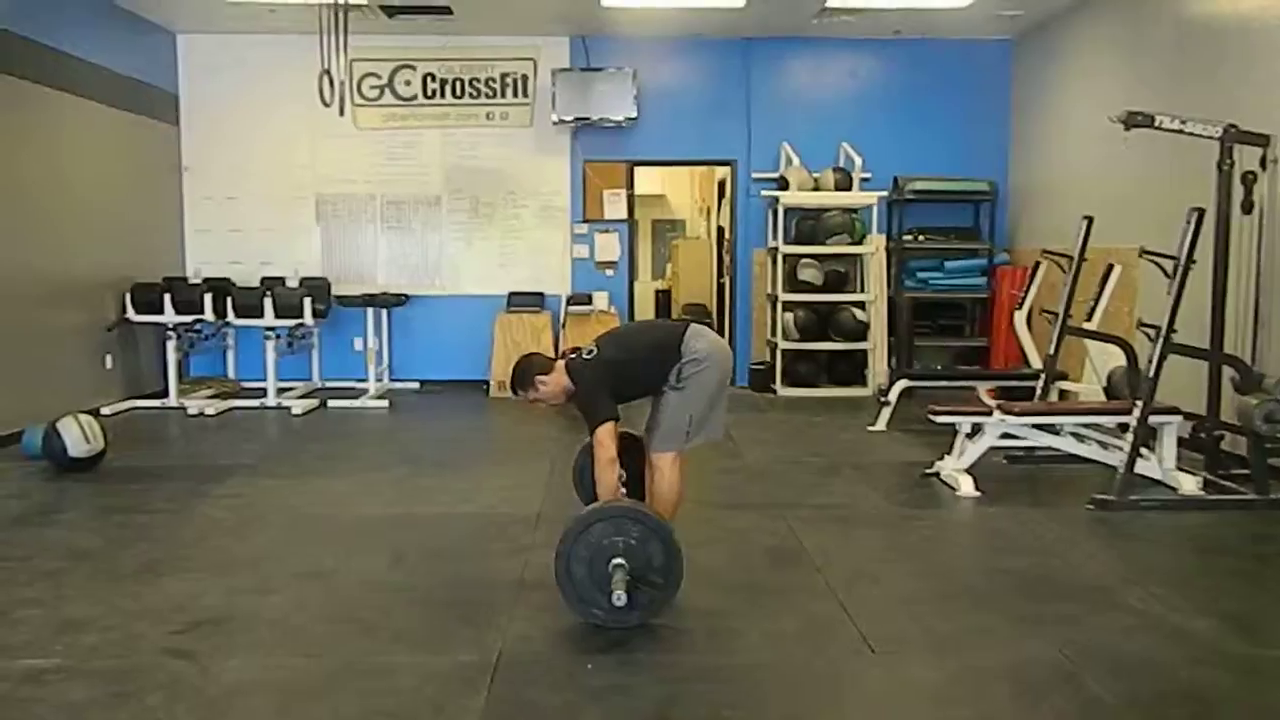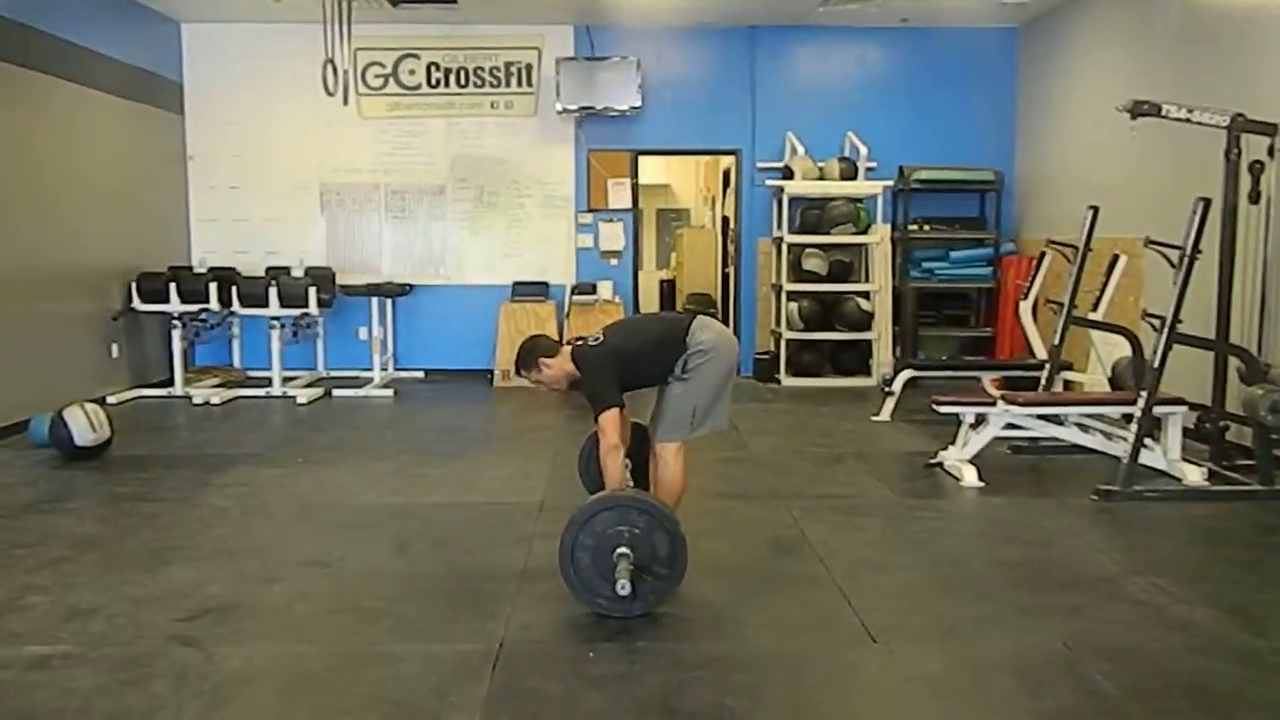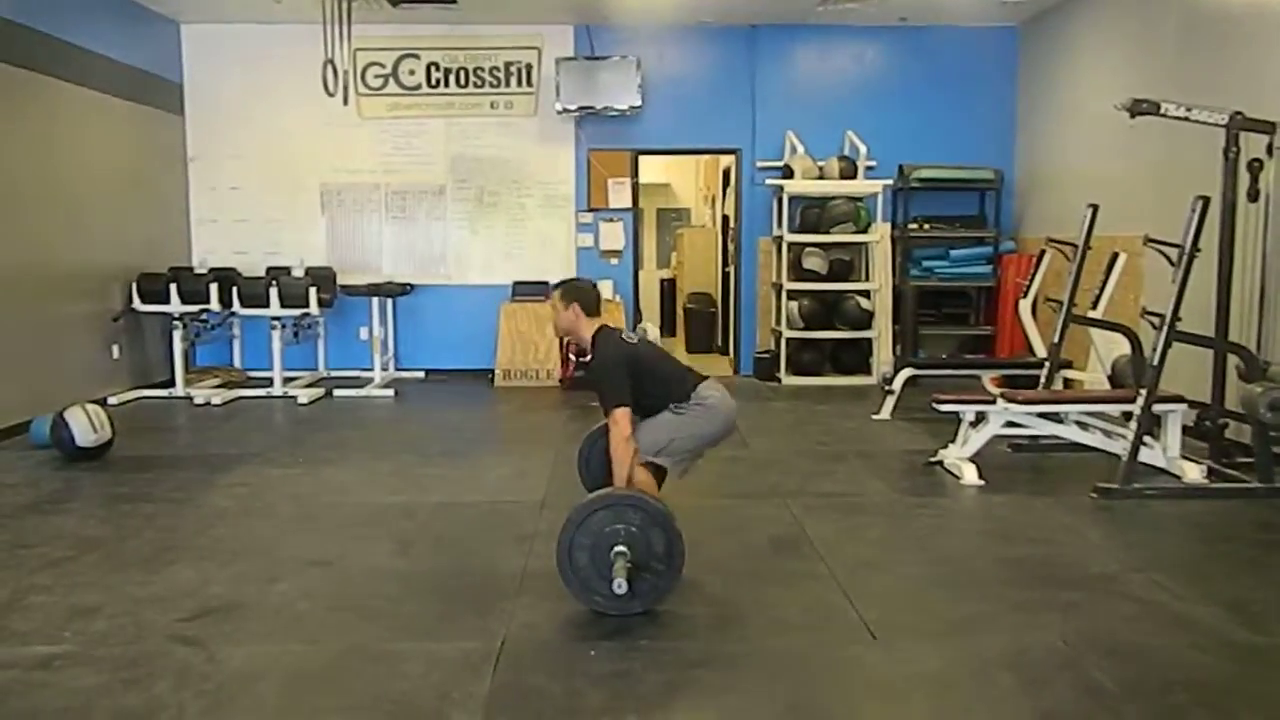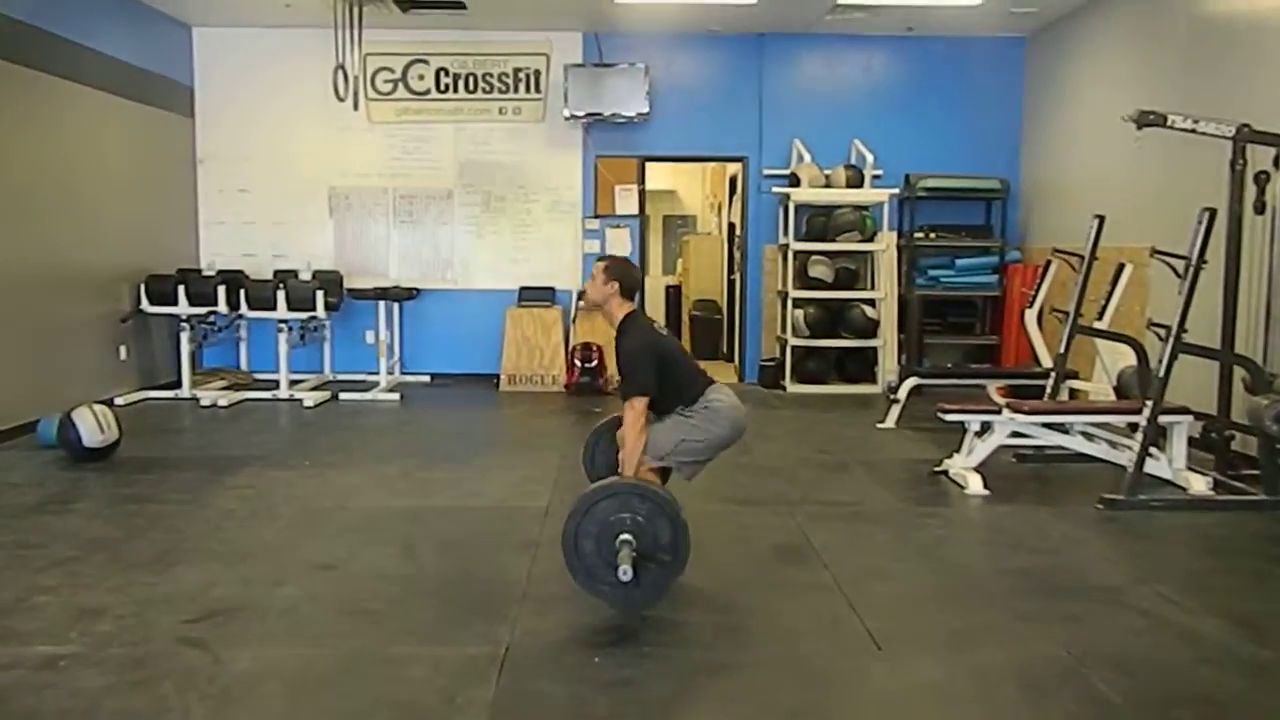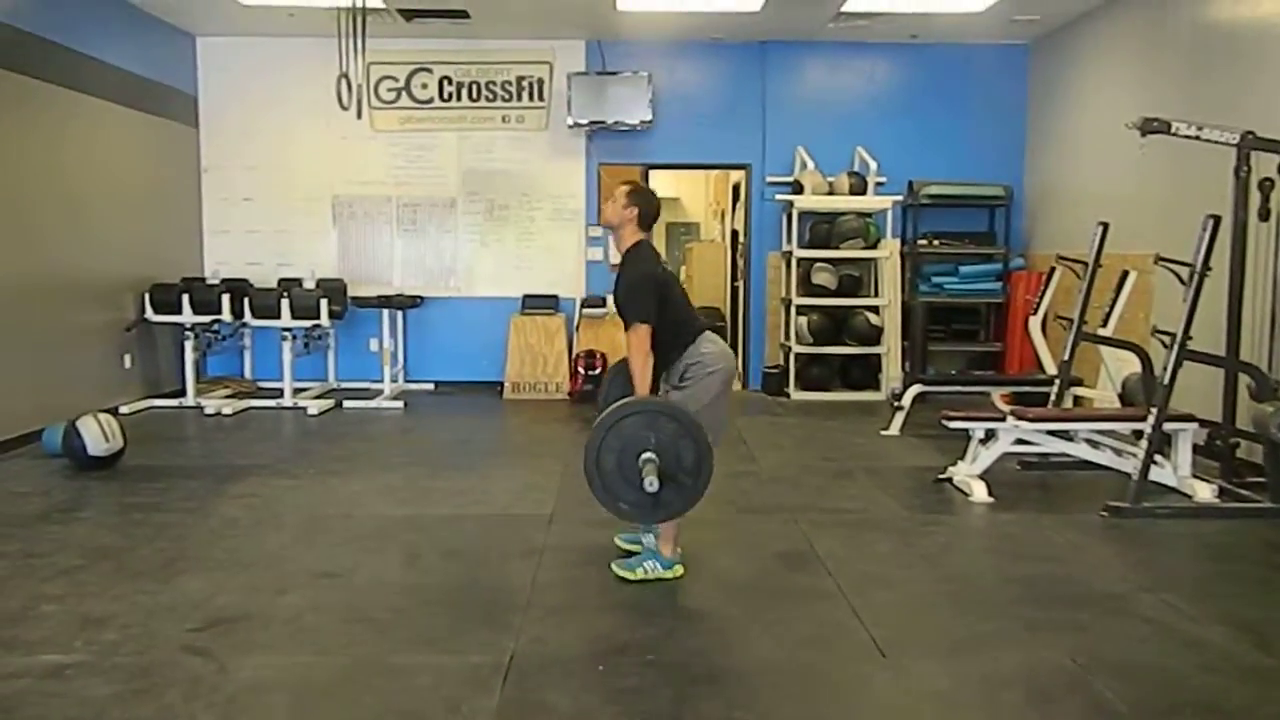
dt=0.5s
person 1, frame 1
left shoulder: (588, 382)
right shoulder: (582, 367)
left elbow: (606, 456)
right elbow: (607, 426)
right wrist: (612, 485)
left hip: (699, 355)
right hip: (698, 347)
left knee: (663, 453)
right knee: (656, 446)
person 1, frame 2
left shoulder: (593, 369)
right shoulder: (590, 355)
left elbow: (610, 442)
right elbow: (618, 413)
right wrist: (619, 473)
left hip: (706, 347)
right hip: (706, 340)
left knee: (667, 444)
right knee: (661, 438)
person 1, frame 3
left shoulder: (606, 357)
right shoulder: (611, 341)
left elbow: (622, 431)
left hip: (706, 409)
right hip: (701, 401)
left knee: (629, 456)
person 1, frame 4
left shoulder: (635, 342)
right shoulder: (637, 330)
left elbow: (636, 417)
right wrist: (628, 436)
left hip: (715, 413)
right hip: (709, 407)
left knee: (636, 460)
right knee: (626, 440)
person 1, frame 5
left shoulder: (636, 270)
right shoulder: (640, 261)
left elbow: (640, 342)
right elbow: (644, 337)
right wrist: (642, 400)
left hip: (702, 363)
right hip: (691, 359)
left ankle: (665, 556)
right ankle: (659, 533)
